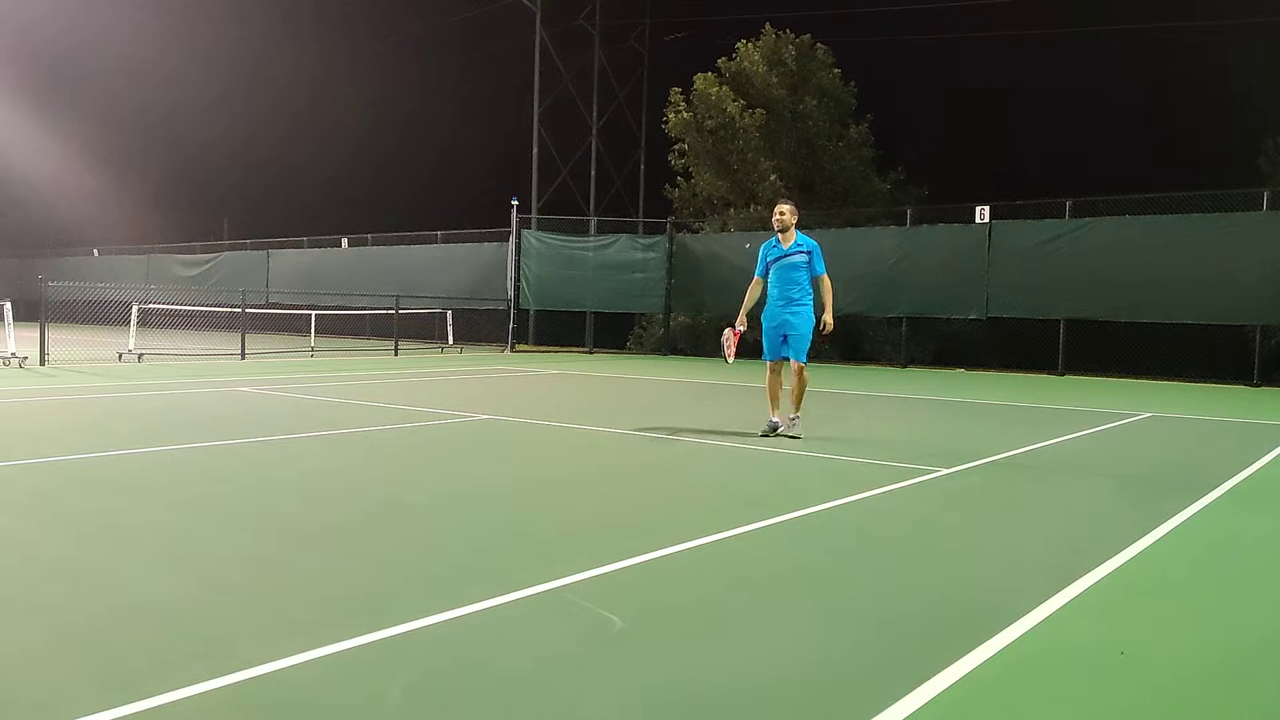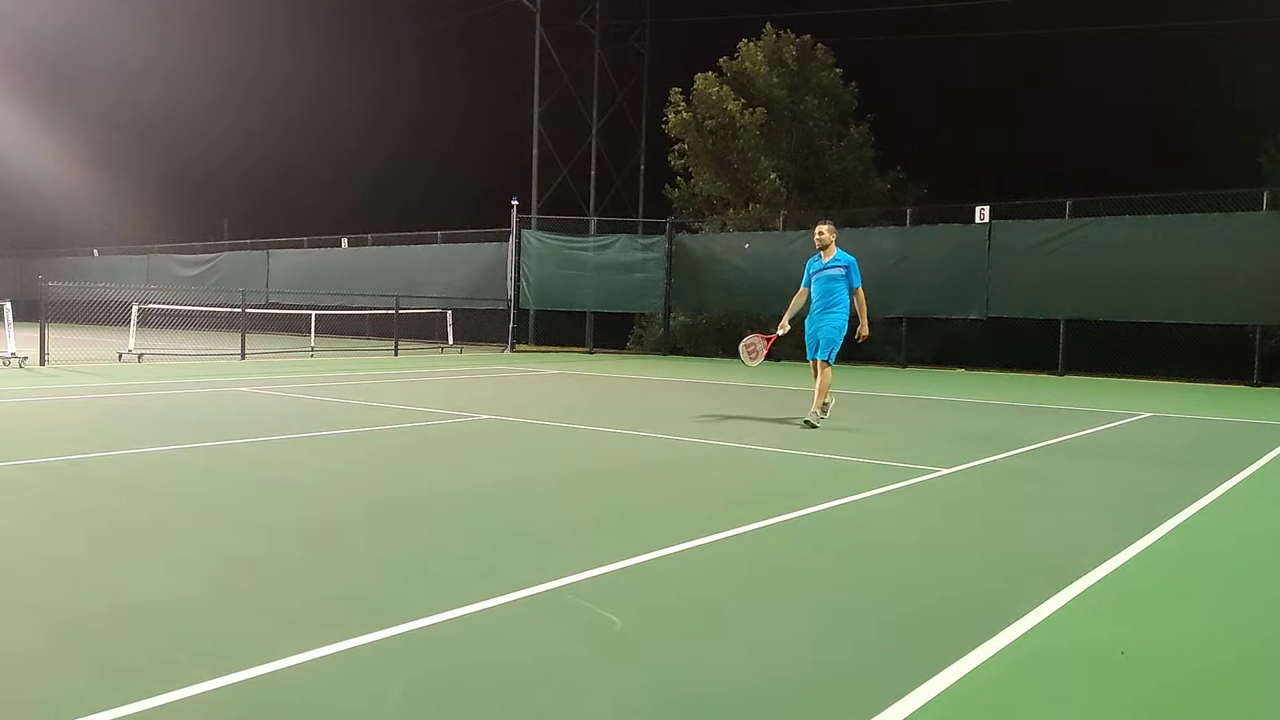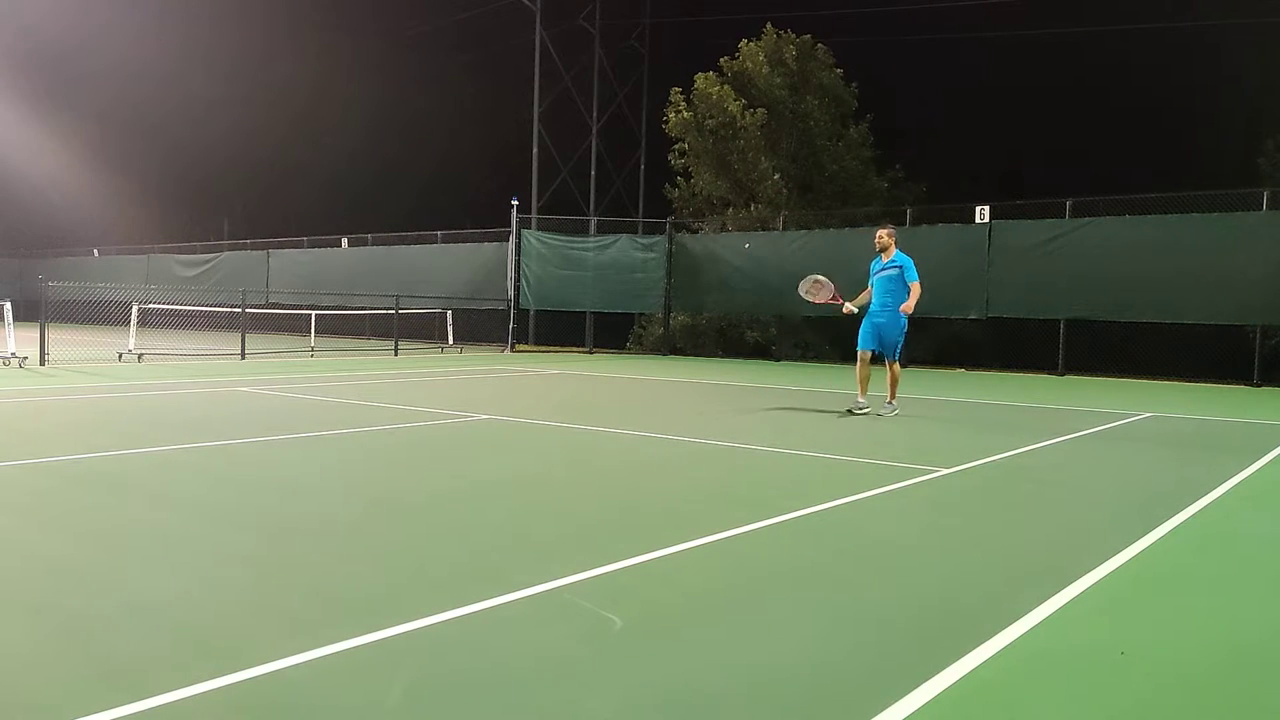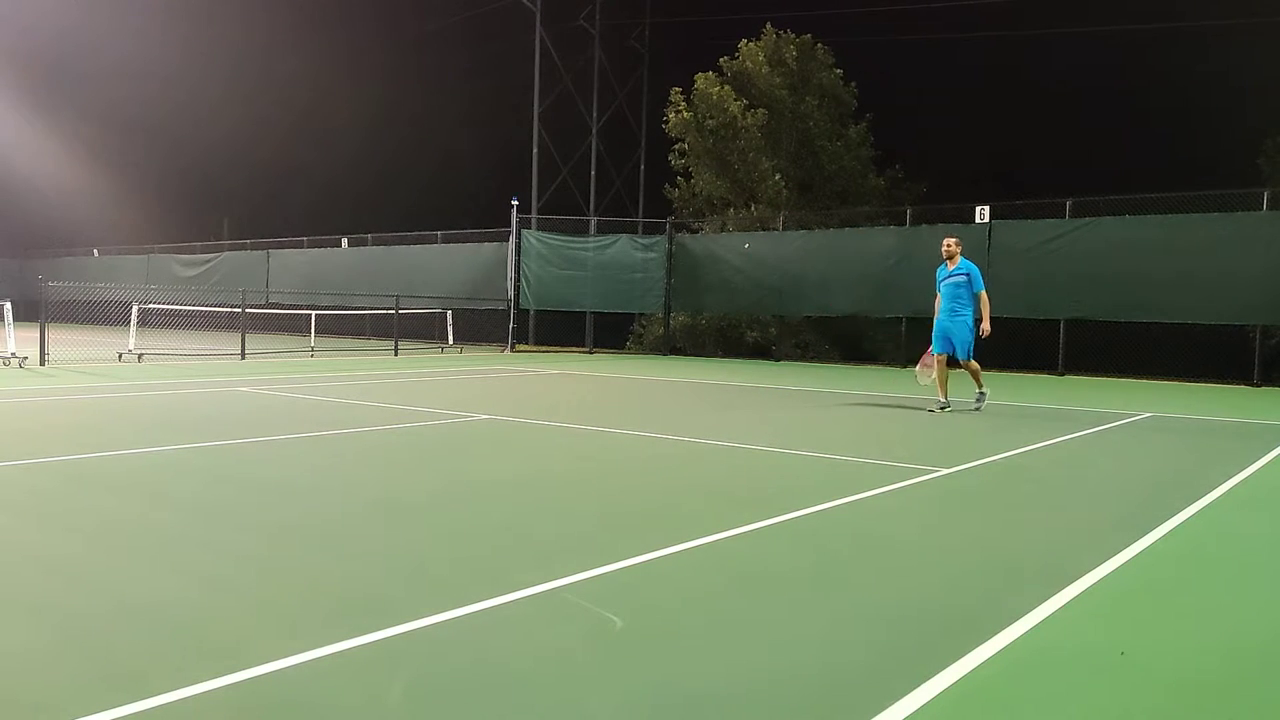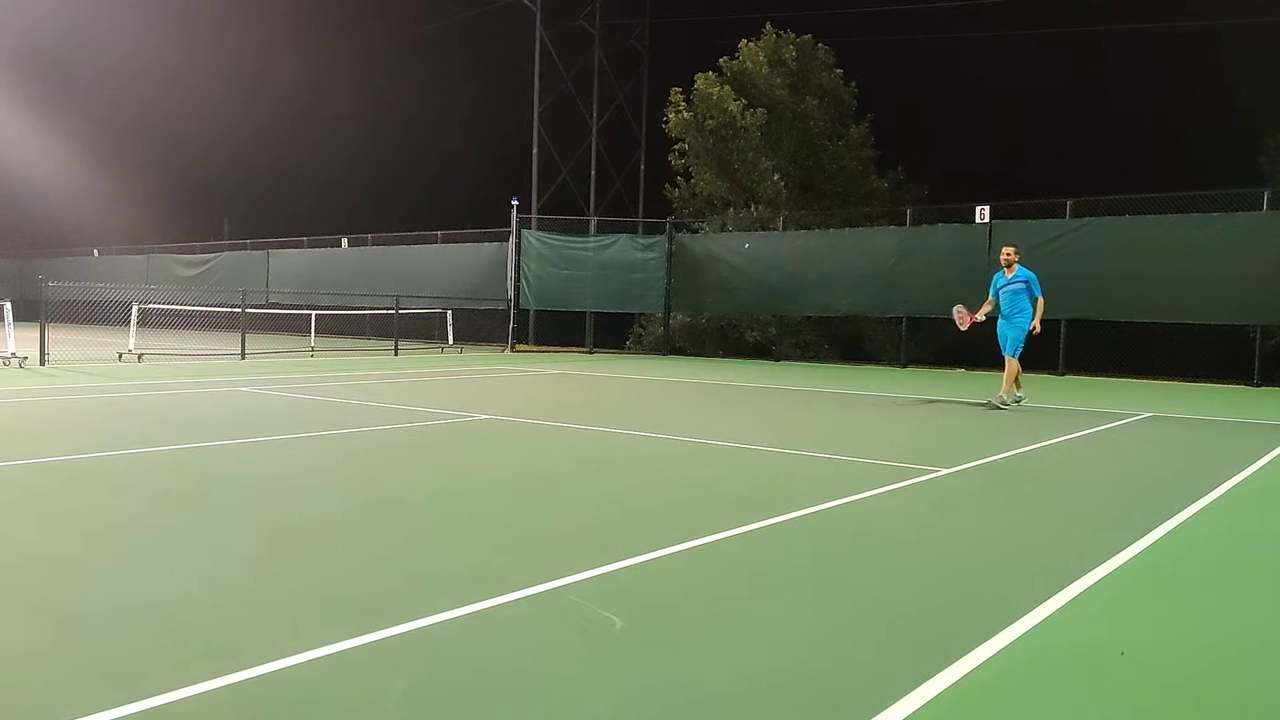
dt=0.7s
person 1, frame 1
left shoulder: (810, 246)
right shoulder: (766, 248)
left elbow: (823, 281)
right elbow: (757, 284)
left wrist: (828, 312)
right wrist: (743, 313)
left hip: (801, 315)
right hip: (772, 316)
left knee: (798, 366)
right knee: (773, 367)
left ankle: (795, 416)
right ankle: (774, 419)
person 1, frame 2
left shoulder: (847, 261)
right shoulder: (811, 263)
left elbow: (858, 294)
right elbow: (802, 294)
left wrist: (864, 323)
right wrist: (786, 318)
left hip: (835, 320)
right hip: (813, 320)
left knee: (824, 363)
right knee: (815, 364)
left ankle: (816, 412)
right ankle: (825, 400)
person 1, frame 3
left shoulder: (905, 262)
right shoulder: (875, 264)
left elbow: (916, 288)
left wrist: (911, 303)
right wrist: (853, 304)
left hip: (894, 319)
right hip: (872, 316)
left knee: (891, 361)
right knee: (863, 355)
left ankle: (891, 402)
right ankle: (861, 401)
person 1, frame 4
left shoulder: (970, 269)
right shoulder: (940, 270)
left elbow: (982, 296)
left wrist: (986, 321)
right wrist: (936, 320)
left hip: (962, 322)
right hip: (942, 321)
left knee: (965, 361)
right knee: (939, 358)
left ankle: (981, 390)
right ankle: (943, 401)
person 1, frame 5
left shoulder: (1028, 276)
right shoulder: (997, 277)
left elbow: (1039, 299)
right elbow: (991, 301)
left wrist: (1037, 319)
right wrist: (981, 313)
left hip: (1020, 322)
right hip: (1003, 323)
left knee: (1010, 358)
right knee: (1011, 359)
left ankle: (1004, 396)
right ankle: (1019, 393)
